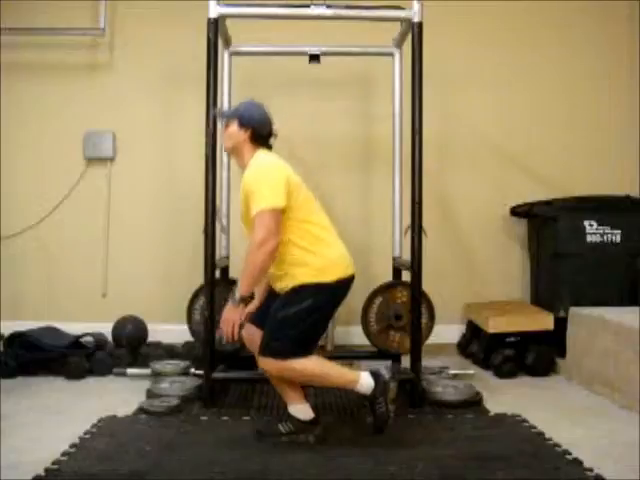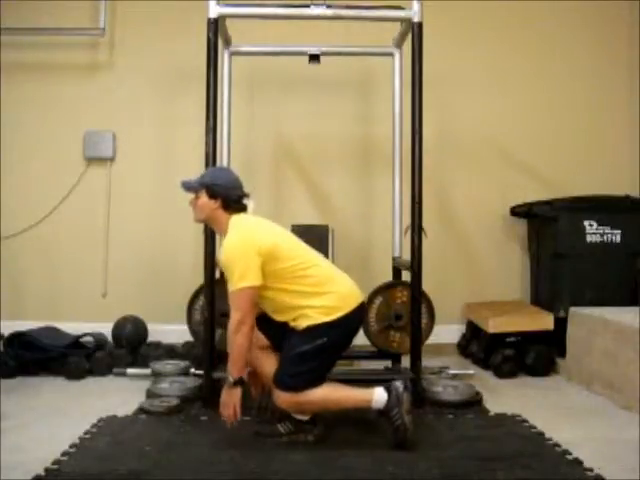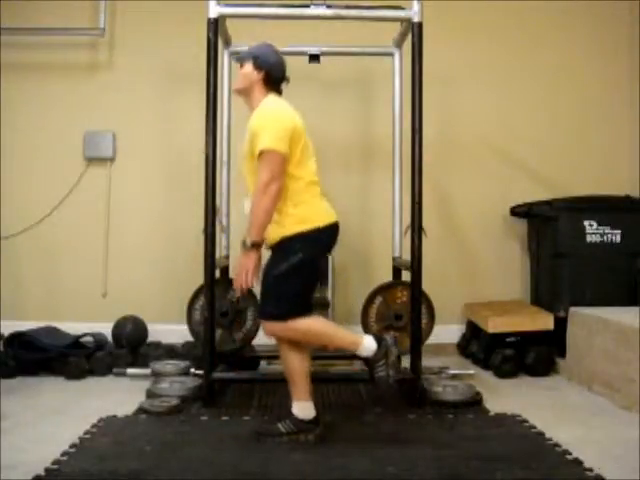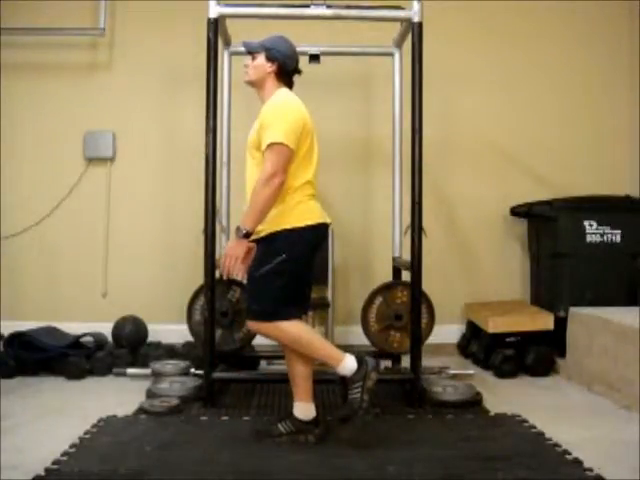
dt=0.7s
person 1, frame 1
left shoulder: (262, 170)
right shoulder: (262, 169)
left elbow: (266, 242)
right elbow: (271, 243)
left wrist: (239, 298)
right wrist: (258, 298)
left hip: (319, 276)
right hip: (304, 274)
left knee: (273, 360)
right knee: (254, 335)
left ankle: (369, 383)
right ankle: (302, 417)
person 1, frame 2
left shoulder: (237, 244)
right shoulder: (245, 229)
left elbow: (240, 320)
right elbow: (250, 312)
left wrist: (233, 383)
right wrist: (248, 369)
left hip: (331, 312)
right hip: (326, 301)
left knee: (288, 395)
right knee: (251, 341)
left ankle: (385, 398)
right ankle: (302, 419)
person 1, frame 3
left shoulder: (269, 114)
right shoulder: (269, 114)
left elbow: (268, 185)
left wrist: (248, 247)
right wrist: (257, 242)
left hip: (304, 229)
right hip: (300, 229)
left knee: (278, 322)
right knee: (282, 321)
left ankle: (371, 347)
right ankle: (303, 416)
person 1, frame 4
left shoulder: (281, 107)
right shoulder: (277, 109)
left elbow: (273, 178)
left wrist: (241, 234)
right wrist: (253, 239)
left hip: (290, 229)
right hip: (292, 228)
left knee: (263, 319)
right knee: (285, 322)
left ankle: (352, 367)
right ankle: (304, 418)
